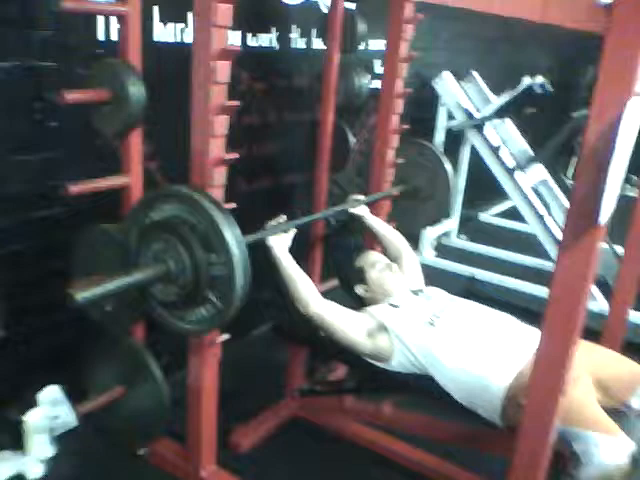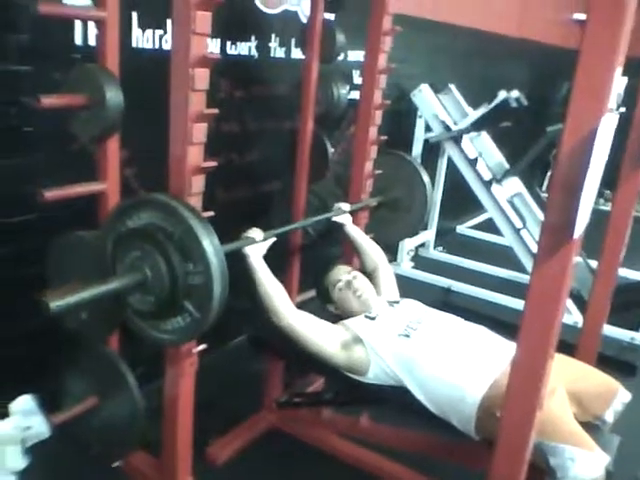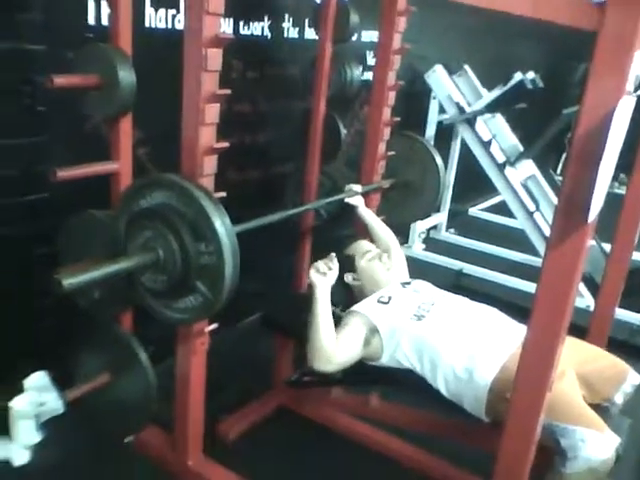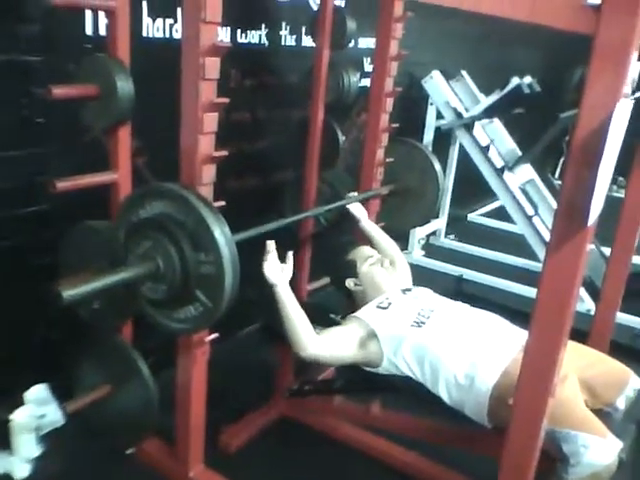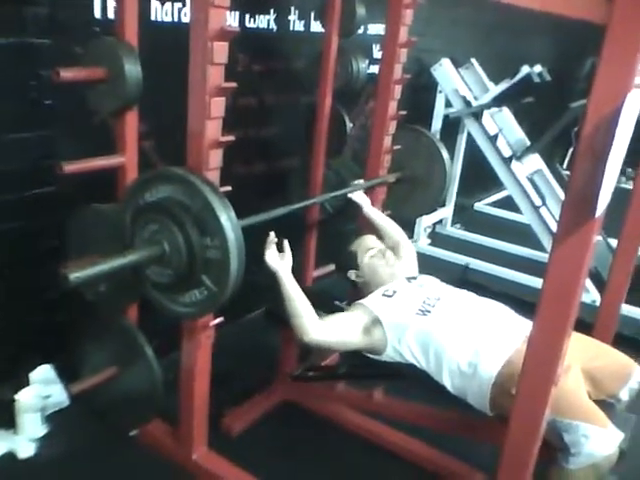
dt=1s
person 1, frame 1
left shoulder: (418, 290)
right shoulder: (375, 326)
left elbow: (406, 252)
right elbow: (313, 306)
left wrist: (368, 217)
right wrist: (280, 250)
left hip: (541, 347)
right hip: (515, 381)
person 1, frame 2
left shoulder: (393, 303)
right shoulder: (350, 340)
left elbow: (380, 263)
right elbow: (286, 316)
left wrist: (349, 227)
right wrist: (255, 258)
left hip: (517, 358)
right hip: (490, 391)
left knee: (622, 407)
person 1, frame 3
left shoulder: (404, 286)
right shoulder: (365, 320)
left elbow: (393, 247)
right elbow: (324, 359)
left wrist: (362, 209)
right wrist: (321, 289)
right hip: (500, 374)
right knee: (594, 451)
person 1, frame 4
left shoulder: (407, 292)
right shoulder: (365, 328)
left elbow: (397, 256)
right elbow: (309, 346)
left wrist: (362, 220)
right wrist: (280, 284)
left hip: (528, 347)
right hip: (501, 379)
person 1, frame 5
left shoulder: (410, 278)
right shoulder: (368, 317)
left elbow: (401, 242)
right elbow: (312, 332)
left wrist: (366, 208)
right wrist: (283, 273)
left hip: (531, 335)
right hip: (502, 368)
right knee: (597, 449)
